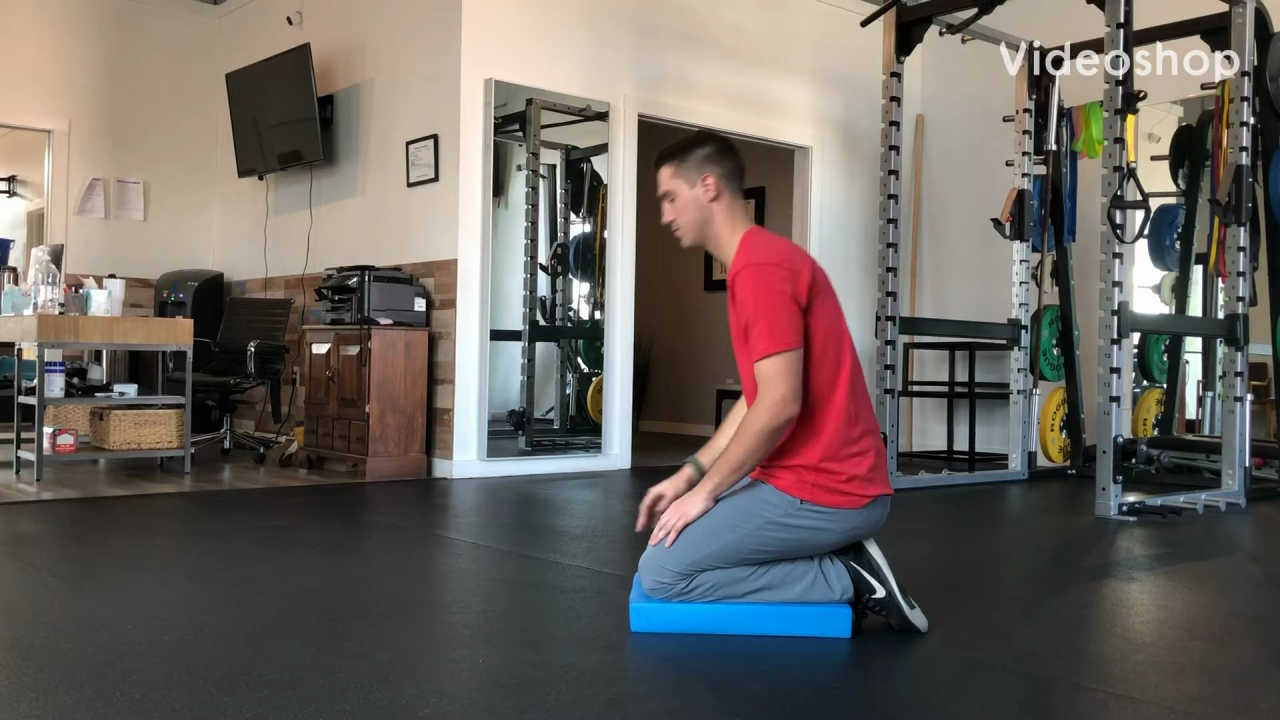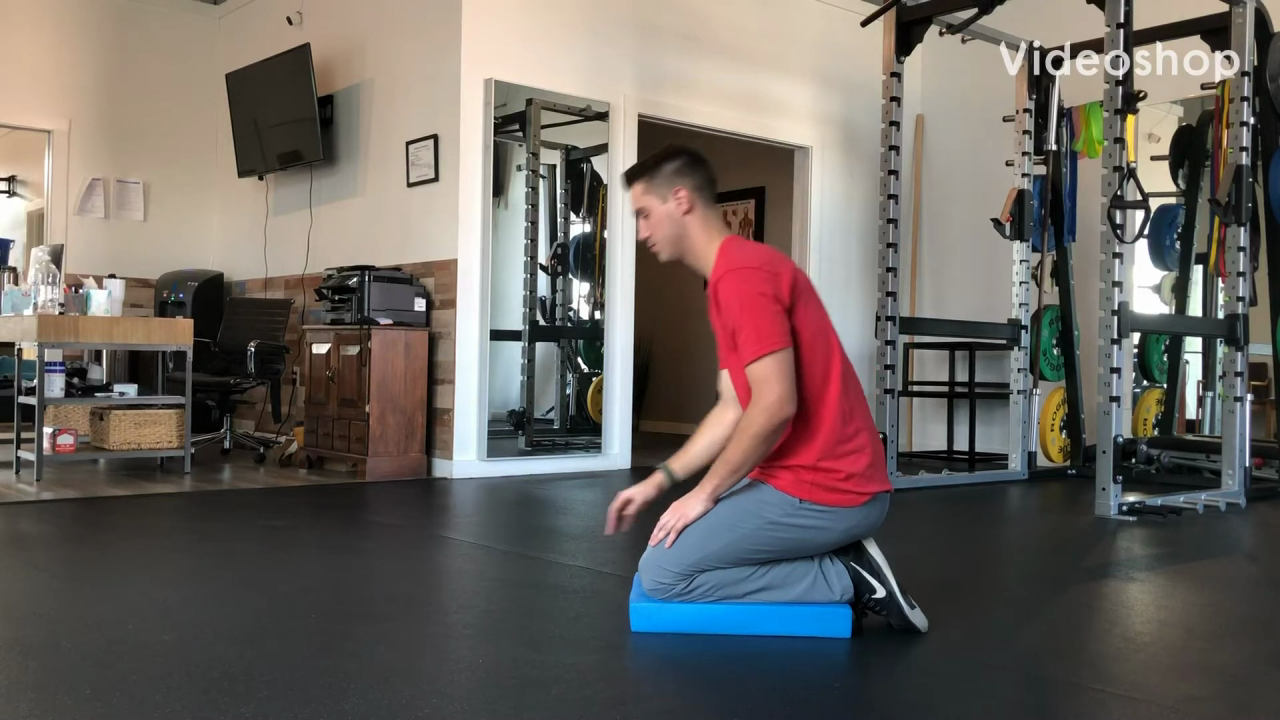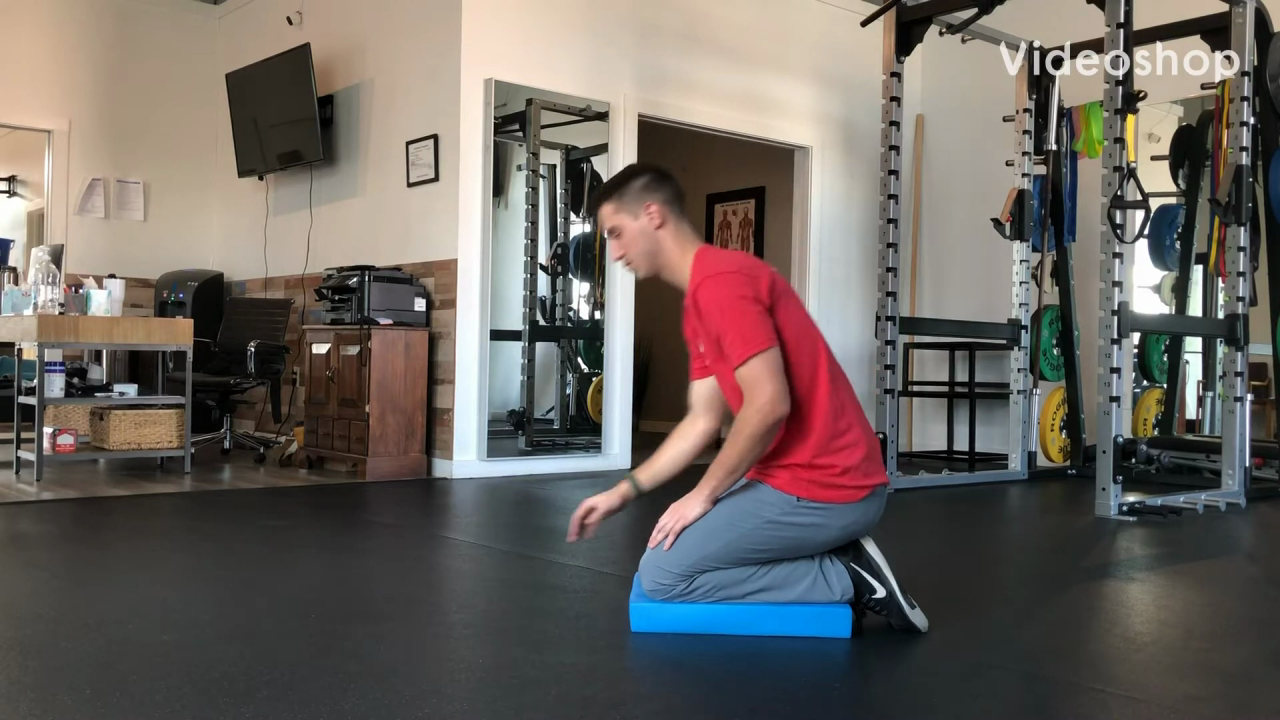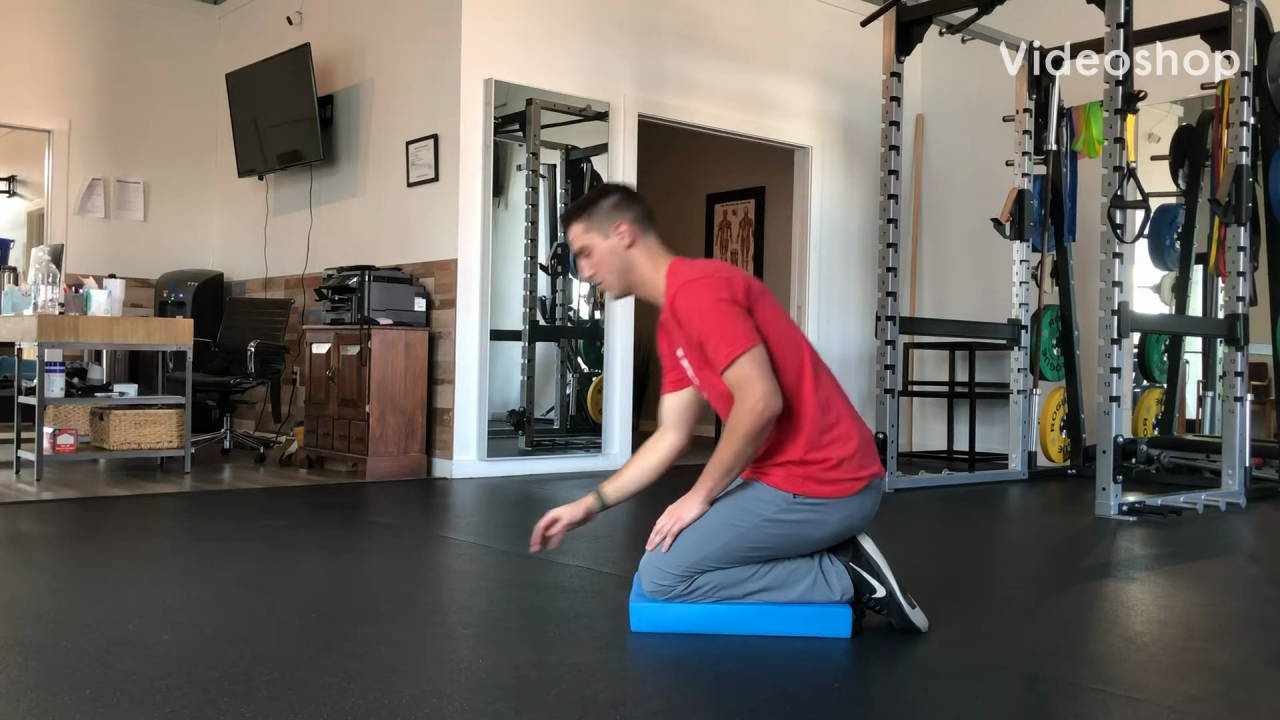
dt=0.1s
person 1, frame 1
left shoulder: (760, 268)
right shoulder: (762, 261)
left elbow: (779, 407)
right elbow: (754, 402)
left wrist: (705, 491)
right wrist: (689, 475)
left hip: (821, 491)
right hip: (820, 478)
left knee: (662, 572)
right knee: (675, 537)
left ankle: (844, 581)
right ankle: (839, 564)
person 1, frame 2
left shoulder: (742, 275)
right shoulder: (730, 279)
left elbow: (776, 408)
right elbow: (733, 408)
left wrist: (704, 493)
right wrist: (660, 481)
left hip: (823, 490)
right hip: (820, 476)
left knee: (663, 573)
right knee: (674, 546)
left ankle: (844, 581)
right ankle: (835, 565)
person 1, frame 3
left shoulder: (720, 280)
right shoulder: (702, 296)
left elbow: (769, 407)
right elbow: (702, 420)
left wrist: (702, 497)
right wrist: (625, 491)
left hip: (820, 488)
right hip: (809, 475)
left knee: (663, 575)
right knee: (676, 546)
left ankle: (841, 579)
right ankle: (837, 558)
person 1, frame 4
left shoulder: (697, 290)
right shoulder: (671, 323)
left elbow: (761, 404)
right elbow: (671, 436)
left wrist: (700, 498)
right wrist: (589, 504)
left hip: (820, 484)
right hip: (814, 474)
left knee: (663, 576)
right knee: (673, 550)
left ankle: (845, 580)
right ankle: (833, 558)
